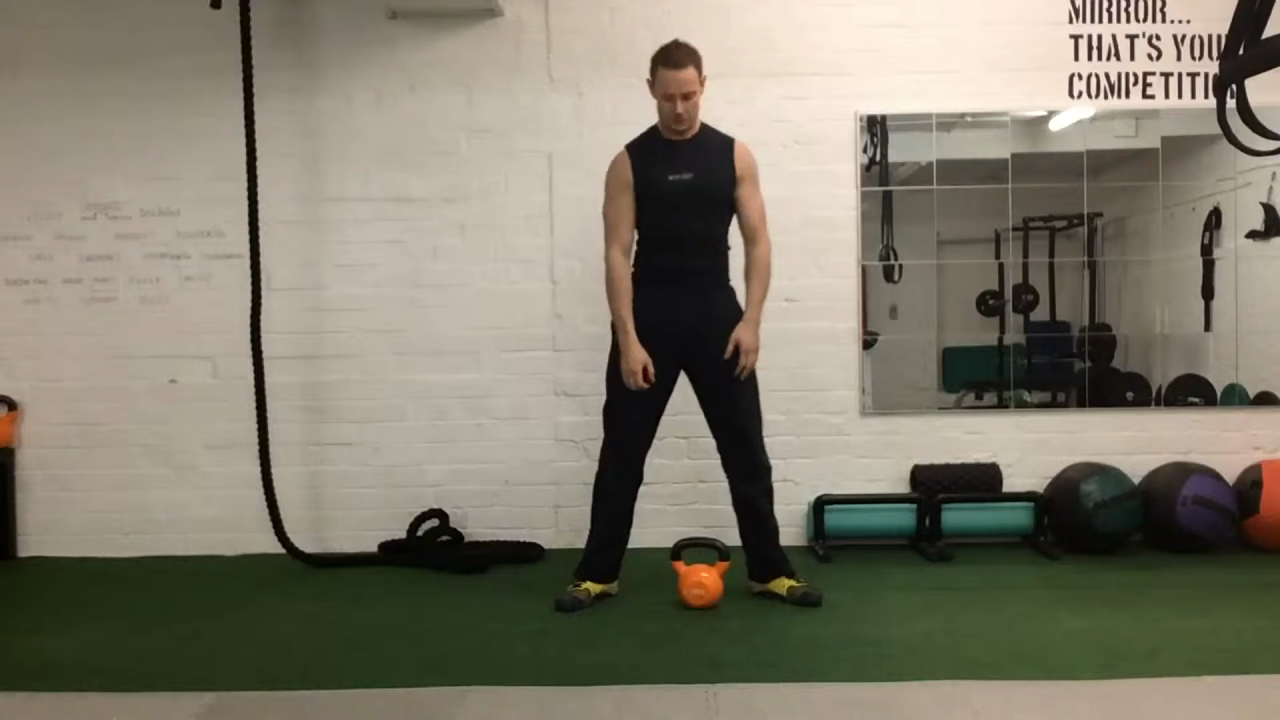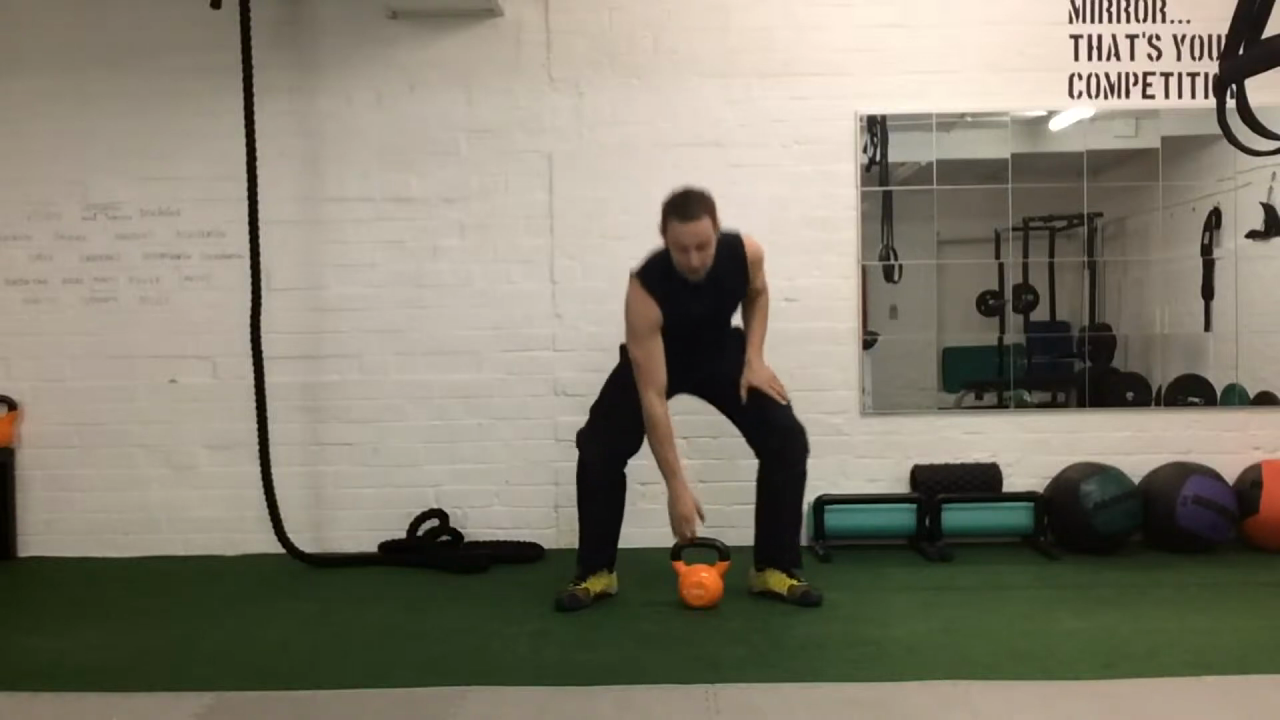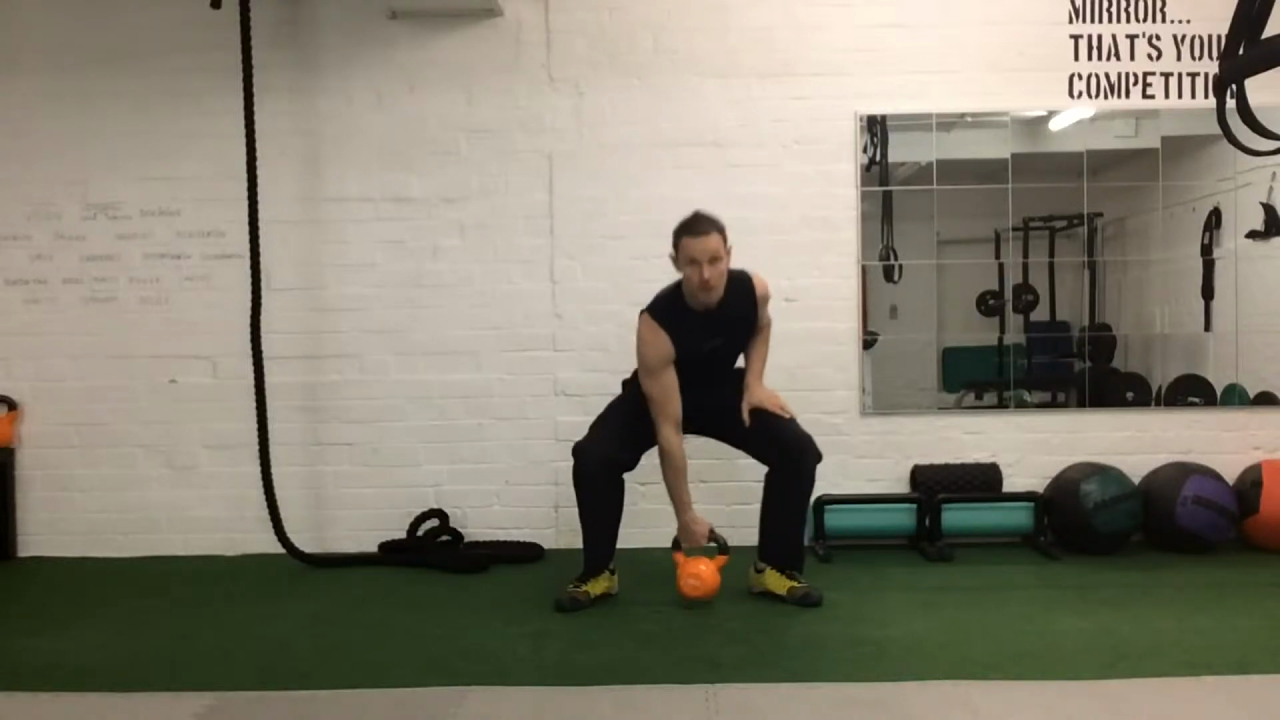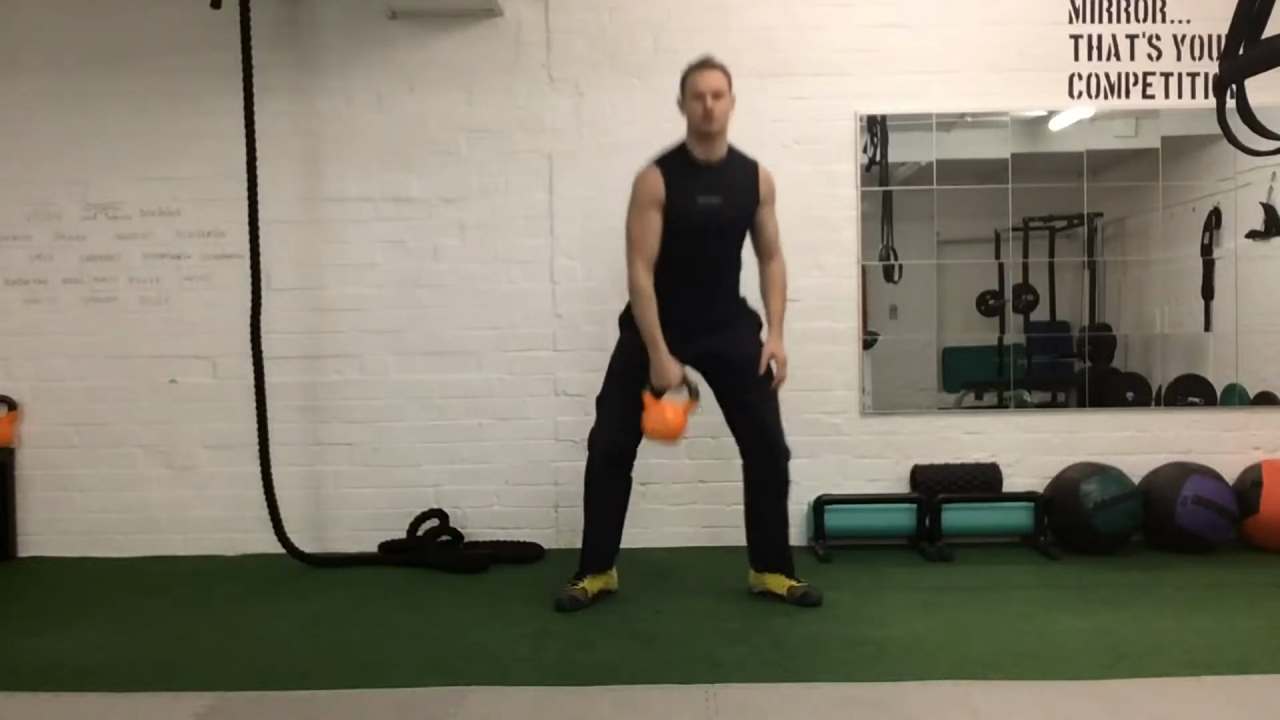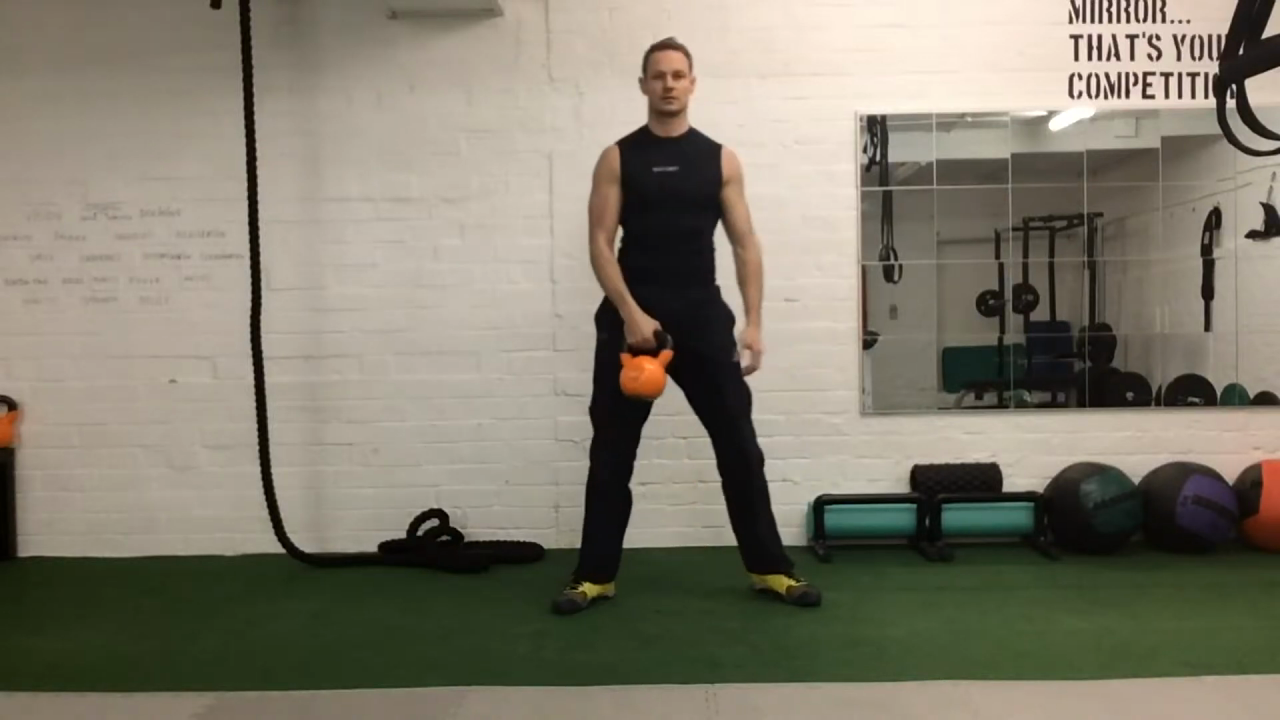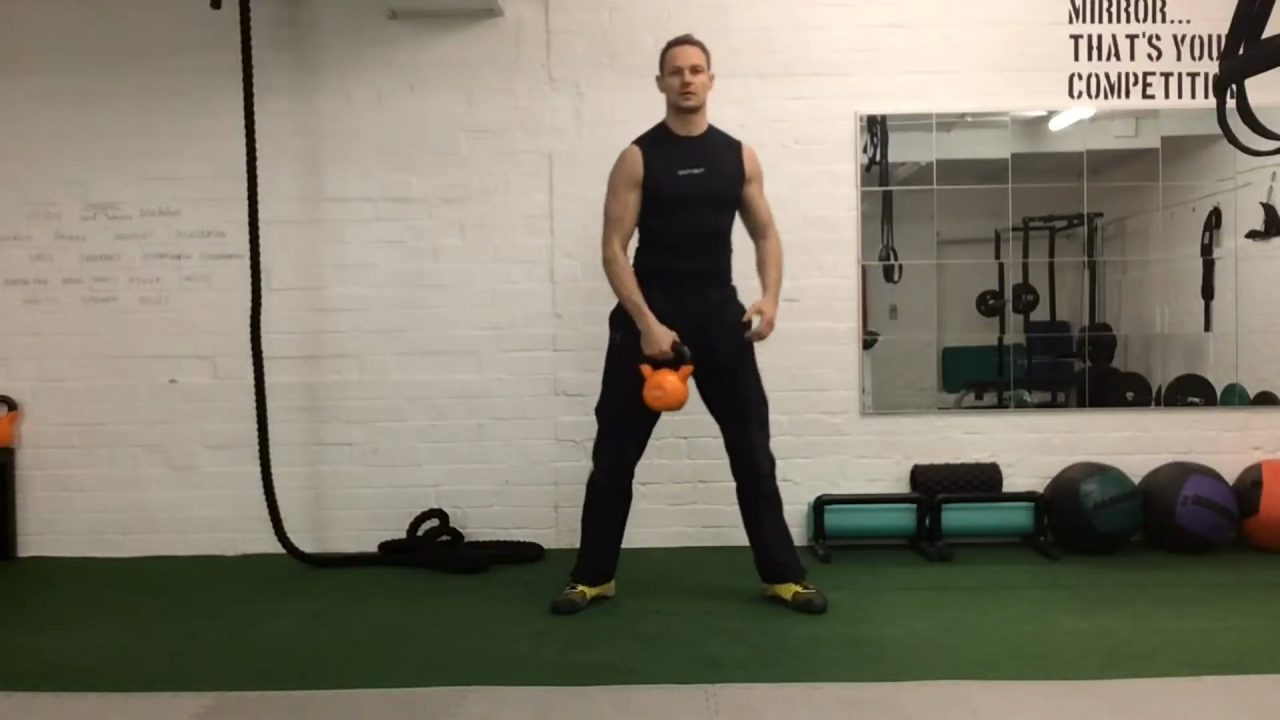
dt=0.4s
person 1, frame 1
left shoulder: (734, 154)
right shoulder: (629, 162)
left elbow: (757, 242)
right elbow: (617, 254)
left wrist: (751, 321)
right wrist: (627, 339)
left hip: (717, 317)
right hip: (650, 320)
left knee: (745, 450)
right knee: (623, 453)
left ankle: (769, 571)
right ankle: (598, 574)
person 1, frame 2
left shoulder: (745, 253)
right shoulder: (645, 289)
right elbow: (652, 400)
left wrist: (754, 359)
right wrist: (676, 488)
left hip: (723, 354)
right hip: (656, 364)
left knee: (787, 441)
right knee: (599, 447)
left ankle: (774, 567)
right ankle: (596, 571)
person 1, frame 3
left shoulder: (753, 290)
right shoulder: (657, 325)
right elbow: (668, 433)
left wrist: (753, 383)
right wrist: (686, 516)
left hip: (724, 391)
right hip: (657, 396)
left knee: (798, 452)
right knee: (593, 459)
left ankle: (775, 568)
right ankle: (598, 573)
person 1, frame 4
left shoulder: (756, 177)
right shoulder: (656, 179)
left elbow: (770, 256)
right elbow: (639, 270)
left wrist: (774, 332)
right wrist: (658, 356)
left hip: (729, 323)
right hip: (658, 321)
left knee: (768, 446)
right knee: (610, 443)
left ankle: (770, 568)
right ankle: (597, 571)
person 1, frame 5
left shoulder: (721, 159)
right shoulder: (618, 157)
left elbow: (744, 242)
right elbow: (600, 243)
left wrist: (754, 322)
right wrist: (629, 314)
left hip: (703, 314)
right hip: (634, 317)
left knee: (739, 446)
right knee: (612, 454)
left ankle: (769, 567)
right ankle: (595, 575)
person 1, frame 6
left shoulder: (739, 155)
right shoulder: (637, 158)
left elbow: (765, 232)
right elbow: (614, 248)
left wrist: (770, 296)
right wrist: (646, 323)
left hip: (720, 316)
right hip: (648, 317)
left knee: (753, 452)
right knee: (614, 454)
left ankle: (782, 575)
right ankle: (593, 576)
